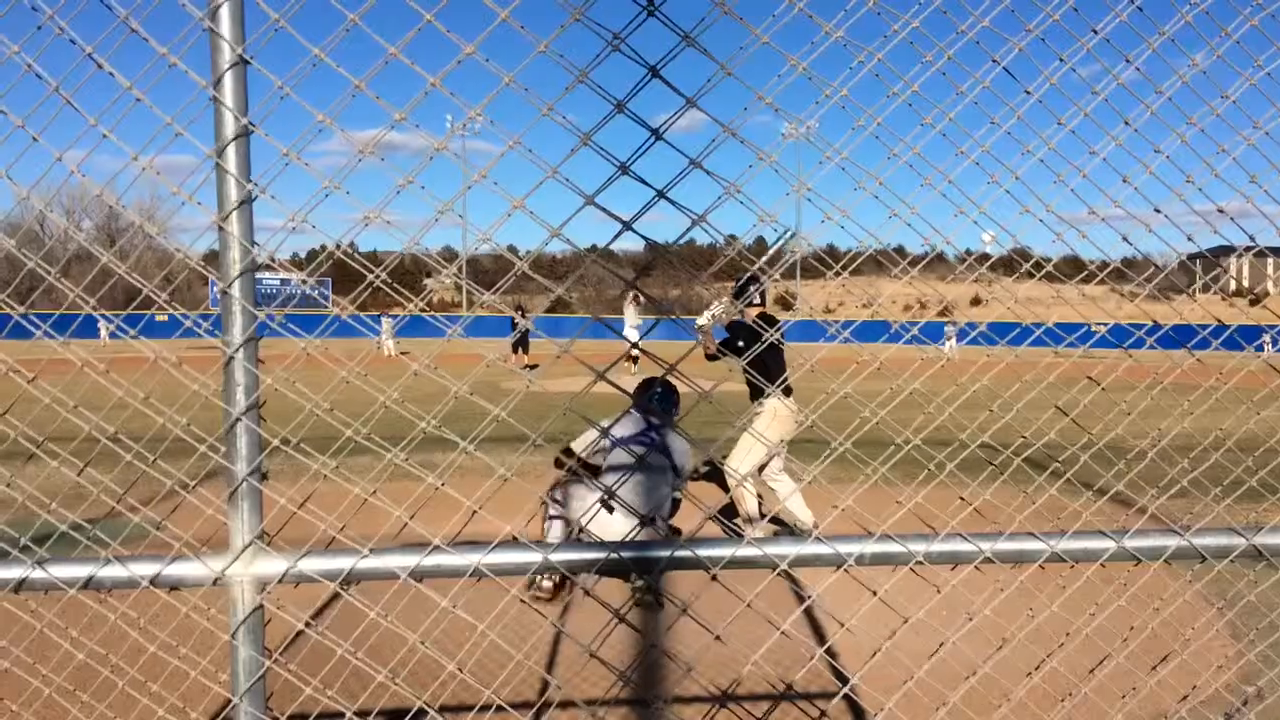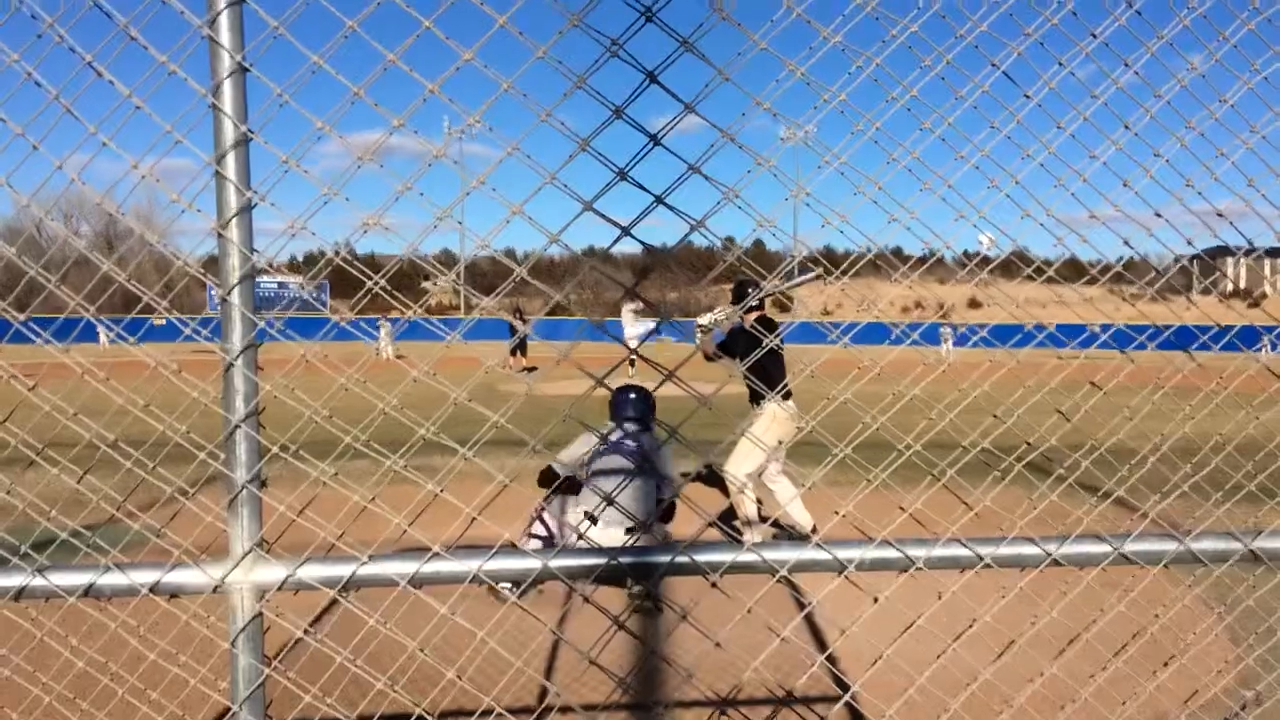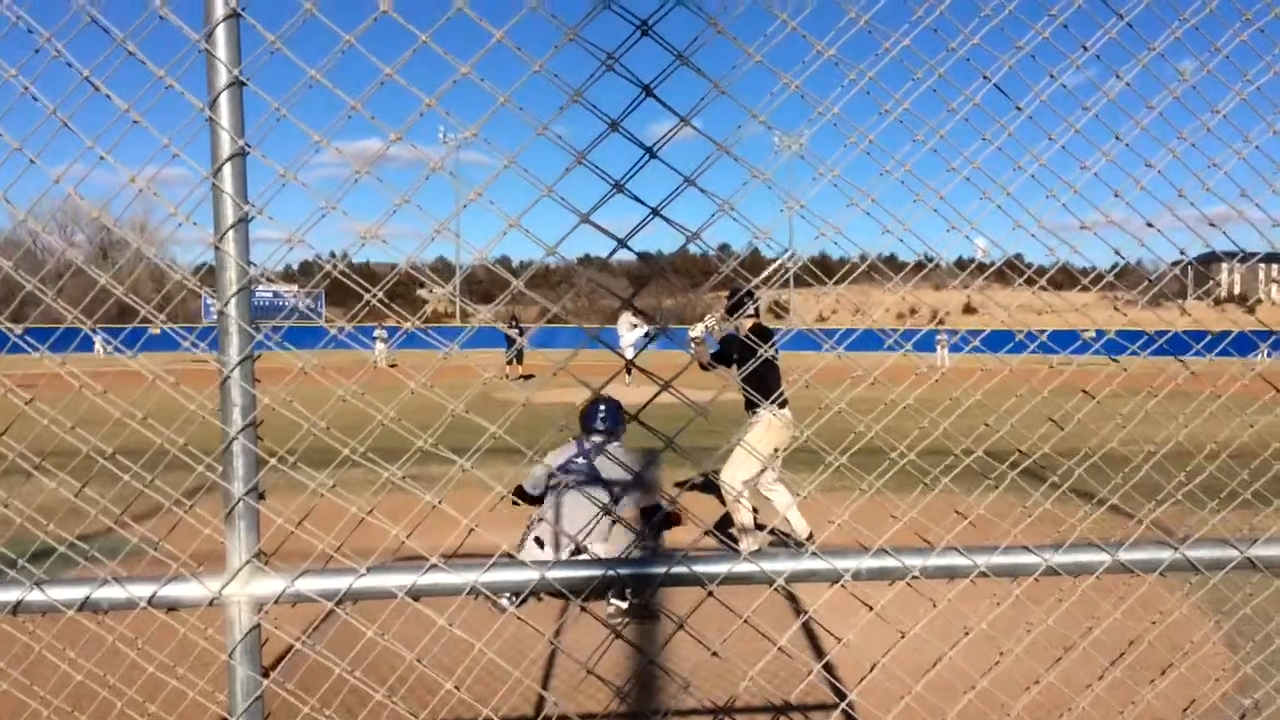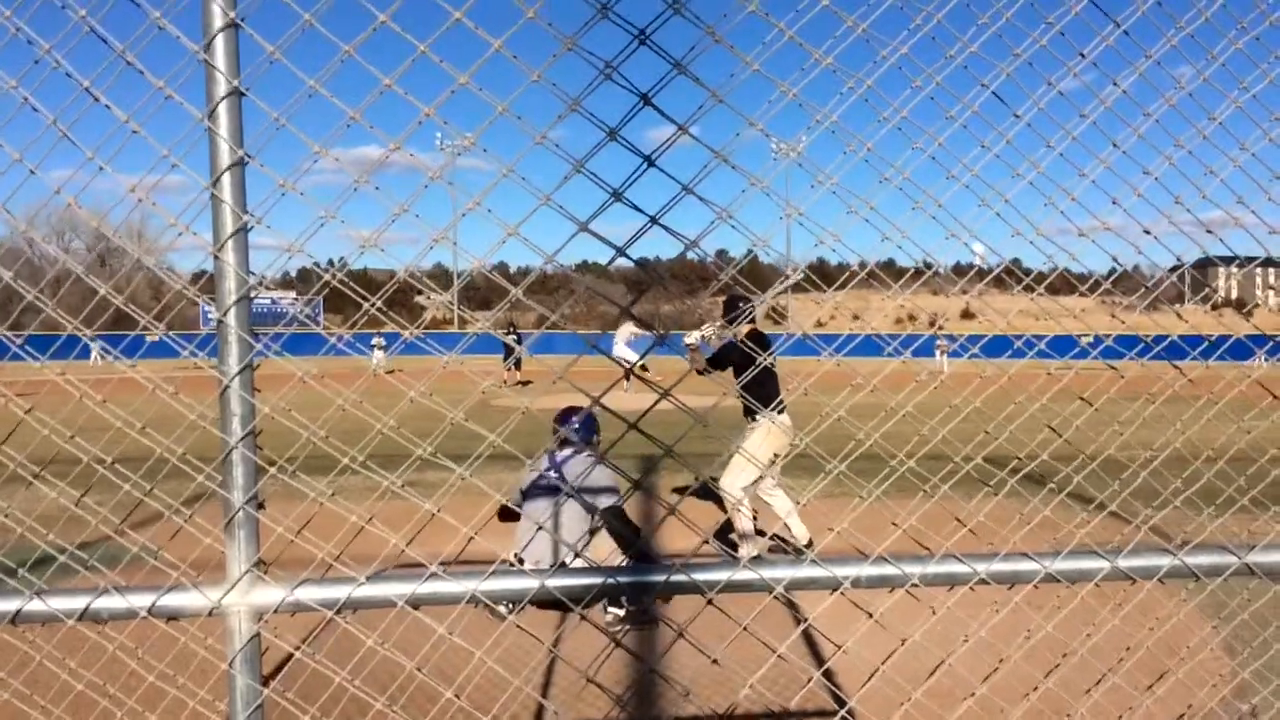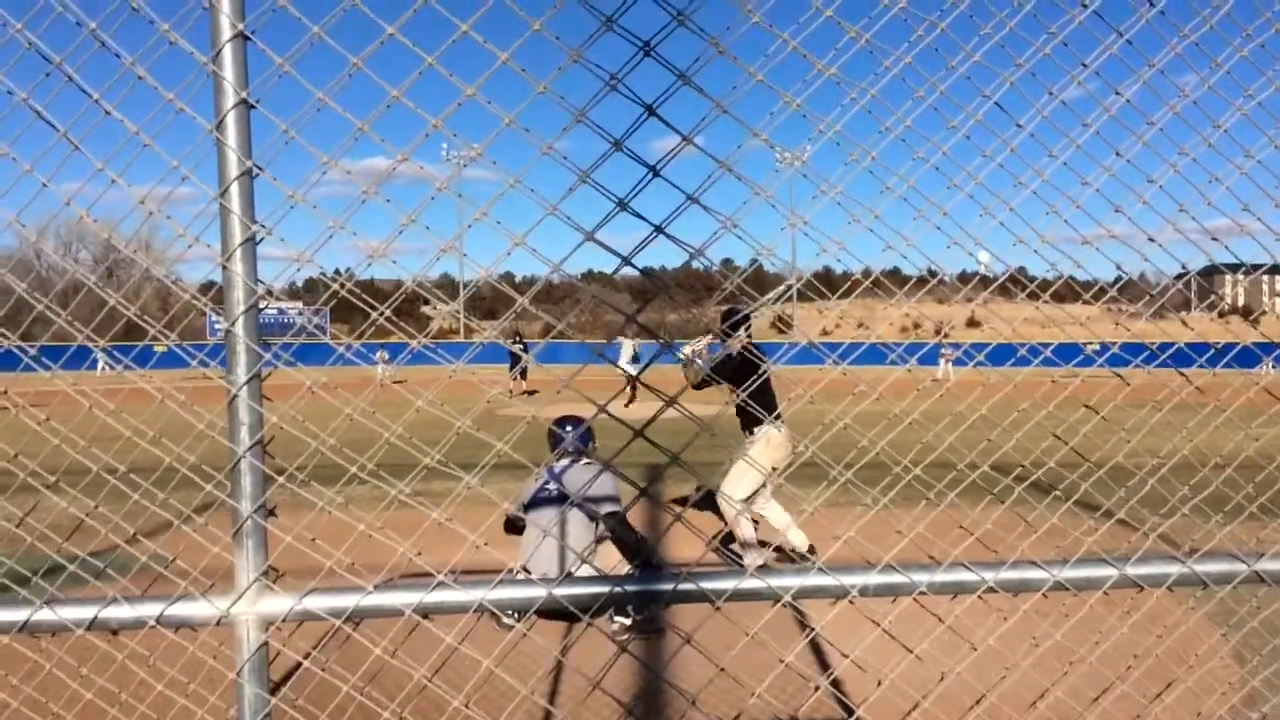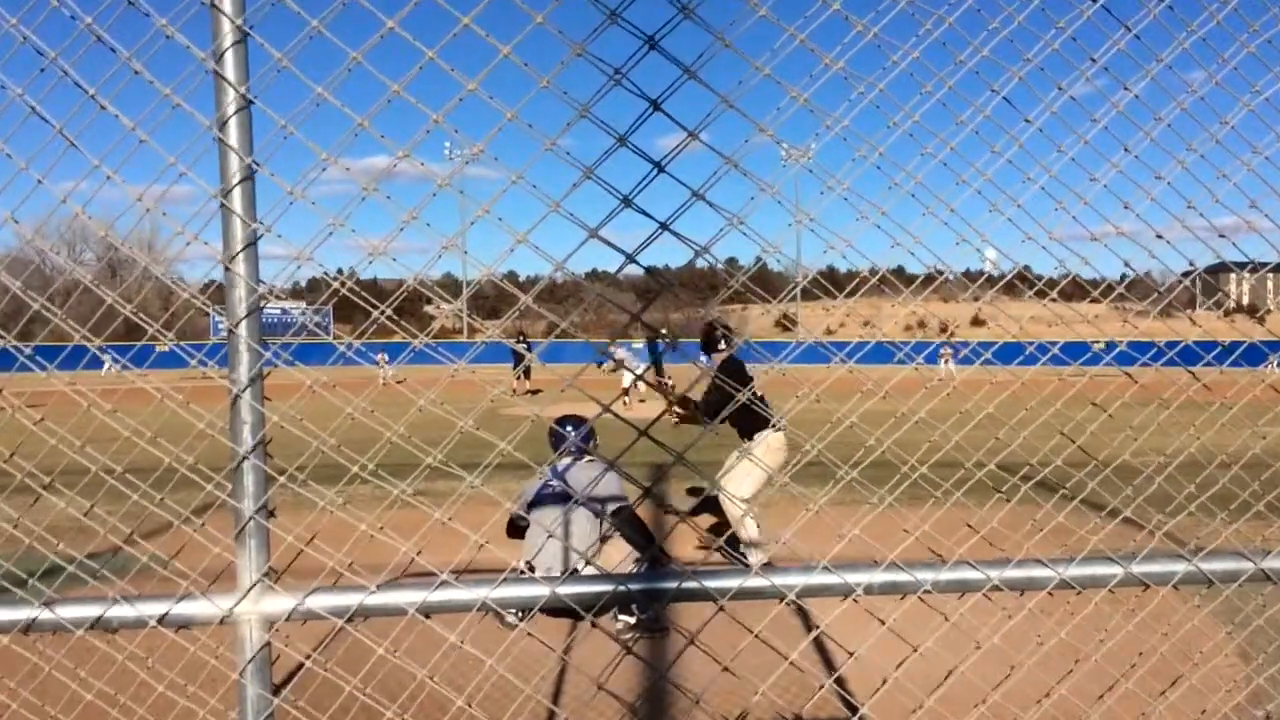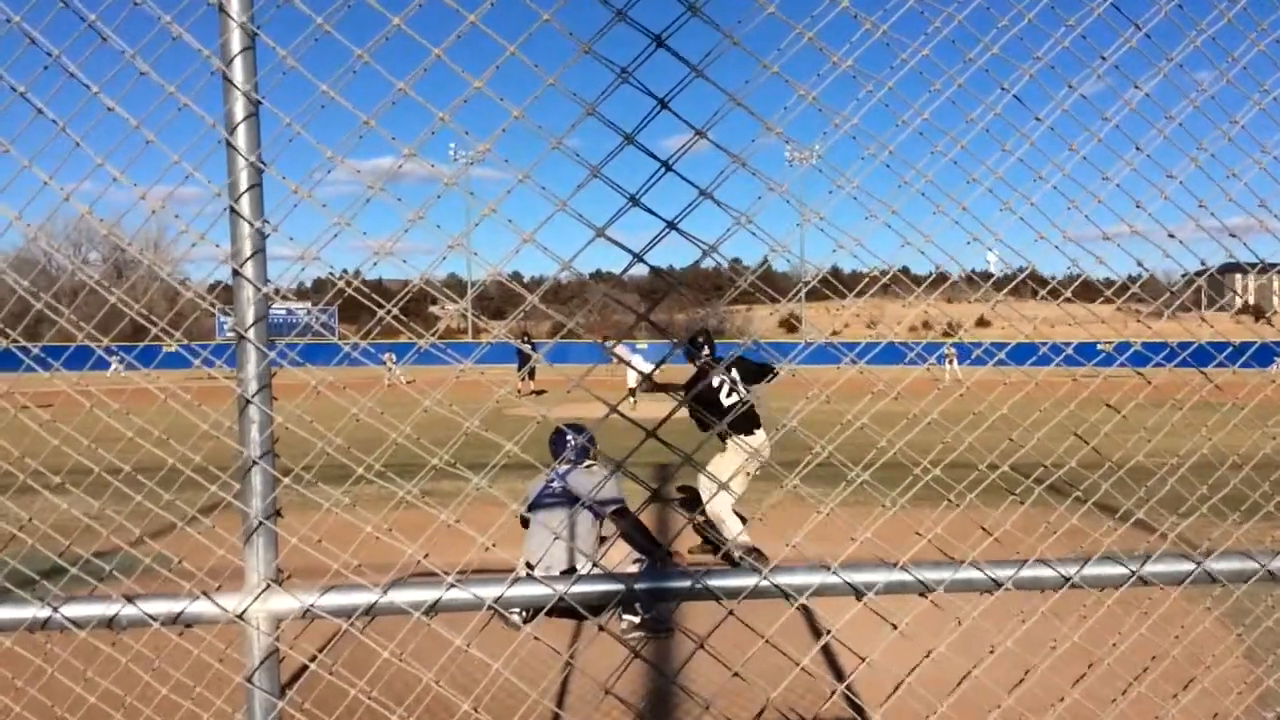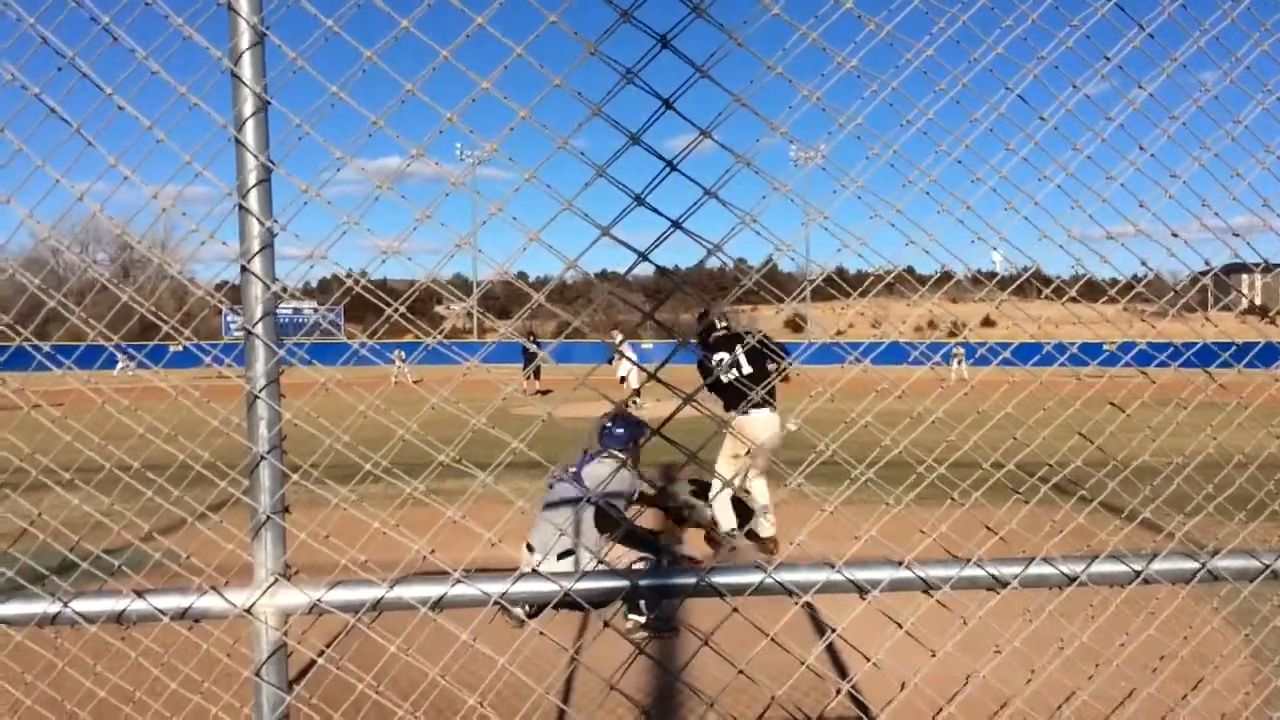
dt=0.3s
person 1, frame 1
left shoulder: (769, 324)
right shoulder: (745, 331)
left elbow: (742, 335)
right elbow: (713, 353)
left wrist: (721, 319)
right wrist: (705, 331)
left hip: (776, 409)
right hip: (768, 409)
left knee: (737, 467)
right knee: (772, 470)
left ankle: (755, 534)
right ankle: (806, 525)
person 1, frame 2
left shoulder: (767, 327)
right shoulder: (745, 333)
left elbow: (741, 343)
right elbow: (712, 353)
left wrist: (726, 326)
right wrist: (705, 332)
left hip: (775, 412)
right hip: (768, 411)
left knee: (736, 471)
right knee: (771, 472)
left ankle: (753, 538)
right ankle: (804, 527)
person 1, frame 3
left shoulder: (762, 334)
right shoulder: (742, 340)
left elbow: (731, 352)
right elbow: (709, 363)
left wrist: (712, 332)
right wrist: (699, 341)
left hip: (771, 419)
right hip: (765, 419)
left knee: (731, 477)
right knee: (767, 480)
left ankle: (750, 544)
right ankle: (802, 534)
person 1, frame 4
left shoulder: (756, 340)
right shoulder: (743, 345)
left elbow: (714, 363)
right elbow: (705, 367)
left wrist: (703, 341)
right wrist: (694, 348)
left hip: (770, 425)
right hip: (765, 424)
left knee: (731, 484)
right knee: (767, 485)
left ankle: (749, 550)
right ankle: (802, 540)
person 1, frame 5
left shoulder: (745, 356)
right shoulder: (744, 357)
left elbow: (703, 379)
right elbow: (705, 378)
left wrist: (693, 359)
right wrist: (695, 360)
left hip: (767, 439)
right hip: (764, 438)
left knee: (728, 495)
right knee: (758, 498)
left ankle: (756, 560)
right ankle: (801, 547)
person 1, frame 6
left shoulder: (727, 370)
right shoulder: (732, 367)
left elbow: (706, 414)
right elbow: (717, 410)
left wrist: (680, 404)
right wrist: (686, 411)
left hip: (767, 443)
right hip: (757, 441)
left knee: (731, 494)
right knee: (724, 484)
left ankle: (758, 558)
right ankle: (740, 537)
person 1, frame 7
left shoulder: (694, 385)
right shoulder: (734, 364)
left elbow: (705, 425)
right elbow: (770, 372)
left hip: (743, 445)
right hip: (755, 437)
left knee: (715, 500)
right knee: (709, 485)
left ankle: (748, 552)
person 1, frame 8
left shoulder: (705, 361)
right shoulder: (752, 340)
right elbow: (783, 361)
right wrist: (767, 372)
left hip: (743, 424)
right hip: (770, 421)
left knee: (722, 485)
right knee: (756, 476)
left ankle: (728, 535)
right ankle: (767, 534)
person 2, frame 1
left shoulder: (616, 425)
right shoulder: (683, 447)
left elbow: (563, 460)
left hip: (597, 524)
right hip: (643, 538)
left knee: (561, 493)
left ankle: (549, 578)
right ankle: (644, 579)
person 2, frame 2
left shoulder: (594, 437)
right shoulder: (661, 450)
left elbow: (546, 479)
right elbow: (666, 513)
left hip: (585, 536)
right hip: (633, 545)
left knee: (552, 505)
right knee: (658, 530)
left ankle: (514, 582)
right ankle: (642, 584)
person 2, frame 3
left shoulder: (560, 454)
right shoulder: (628, 461)
left elbow: (519, 498)
right elbow: (652, 516)
right wrist: (674, 518)
left hip: (541, 561)
right hip: (587, 561)
right knee: (646, 528)
left ankle: (511, 592)
right ankle: (620, 601)
person 2, frame 4
left shoulder: (538, 468)
right shoulder: (599, 469)
left elbow: (505, 513)
right elbow: (618, 522)
right wrist: (650, 565)
right knee: (627, 536)
left ankle: (508, 599)
right ankle: (619, 609)
person 2, frame 5
left shoulder: (539, 480)
right shoulder: (598, 475)
left elbow: (511, 525)
right elbow: (618, 528)
right wrist: (652, 571)
right knee: (634, 543)
right ankle: (627, 618)
person 2, frame 6
left shoulder: (541, 479)
right shoulder: (601, 472)
left elbow: (514, 529)
right elbow: (627, 522)
right wrist: (665, 560)
right knee: (640, 542)
left ankle: (516, 607)
right ankle: (632, 617)
person 2, frame 7
left shoulder: (539, 483)
right shoulder: (596, 475)
right elbow: (624, 522)
right wrist: (666, 554)
right knee: (646, 547)
right ankle: (637, 616)
person 2, frame 8
left shoulder: (584, 464)
right shoulder: (619, 469)
right elbow: (609, 522)
right wrist: (660, 543)
left hip: (536, 566)
right hip: (572, 568)
right knee: (653, 547)
left ankle: (526, 601)
right ankle: (645, 616)
